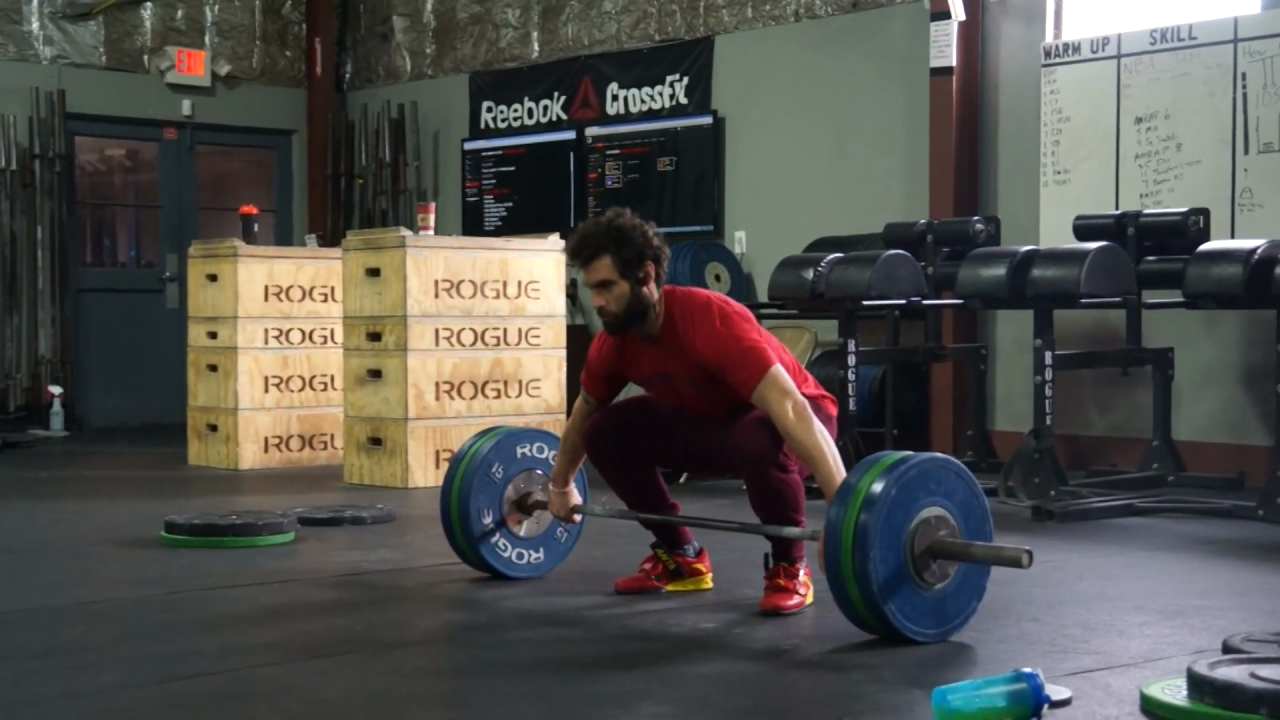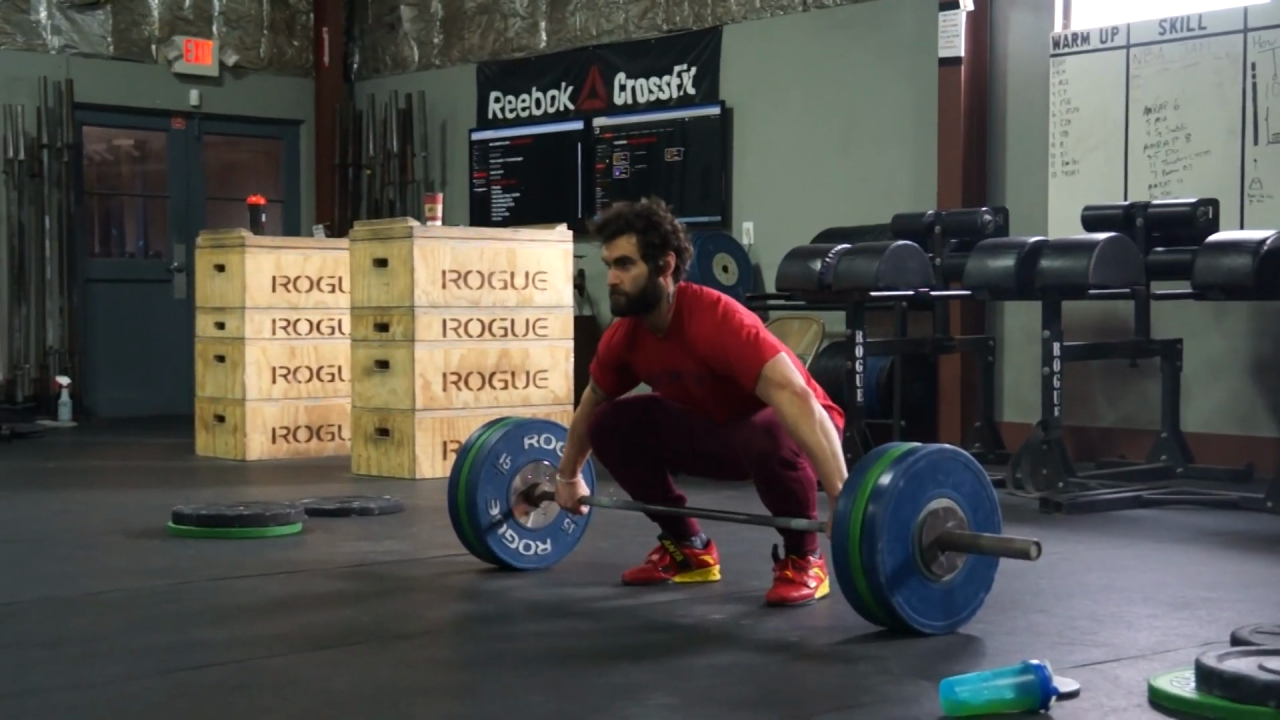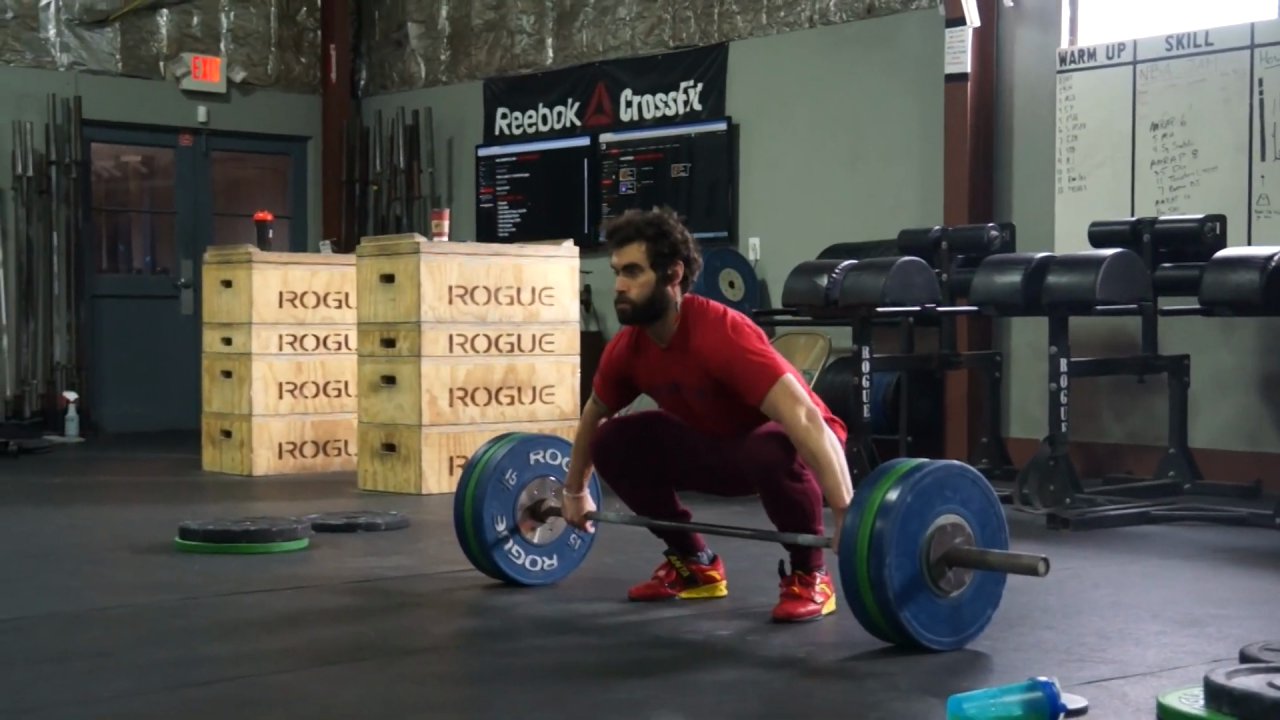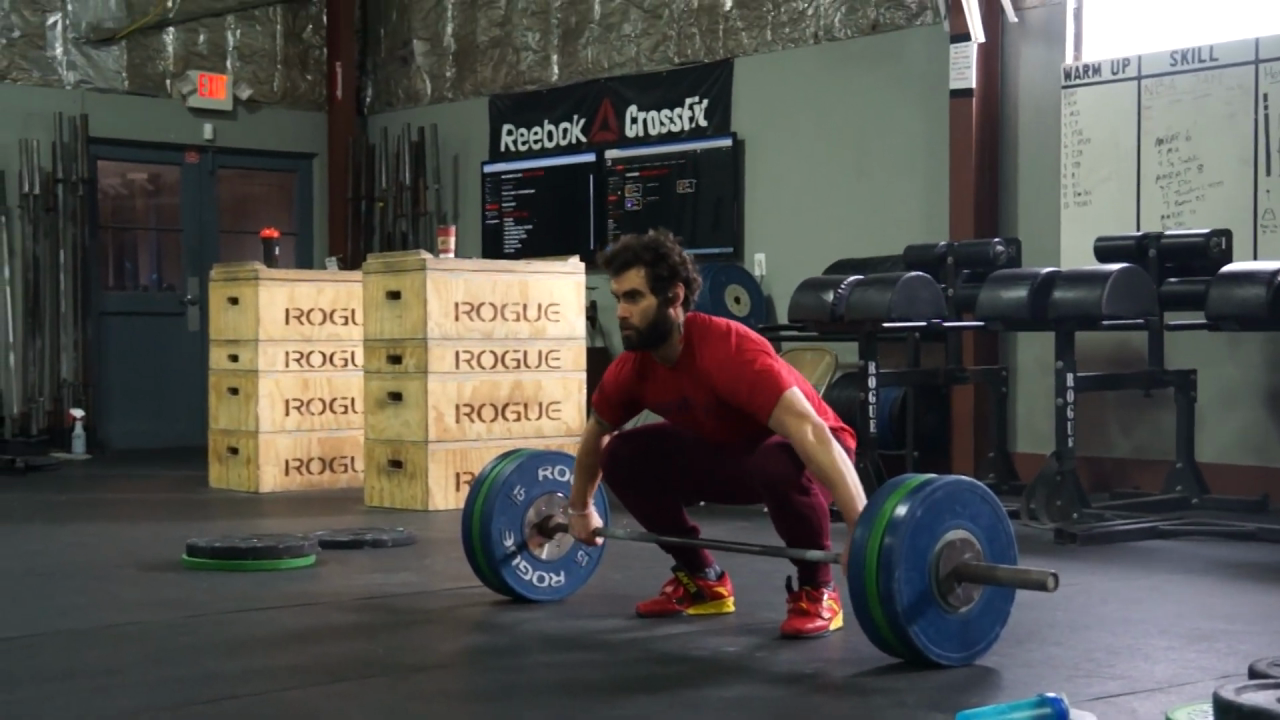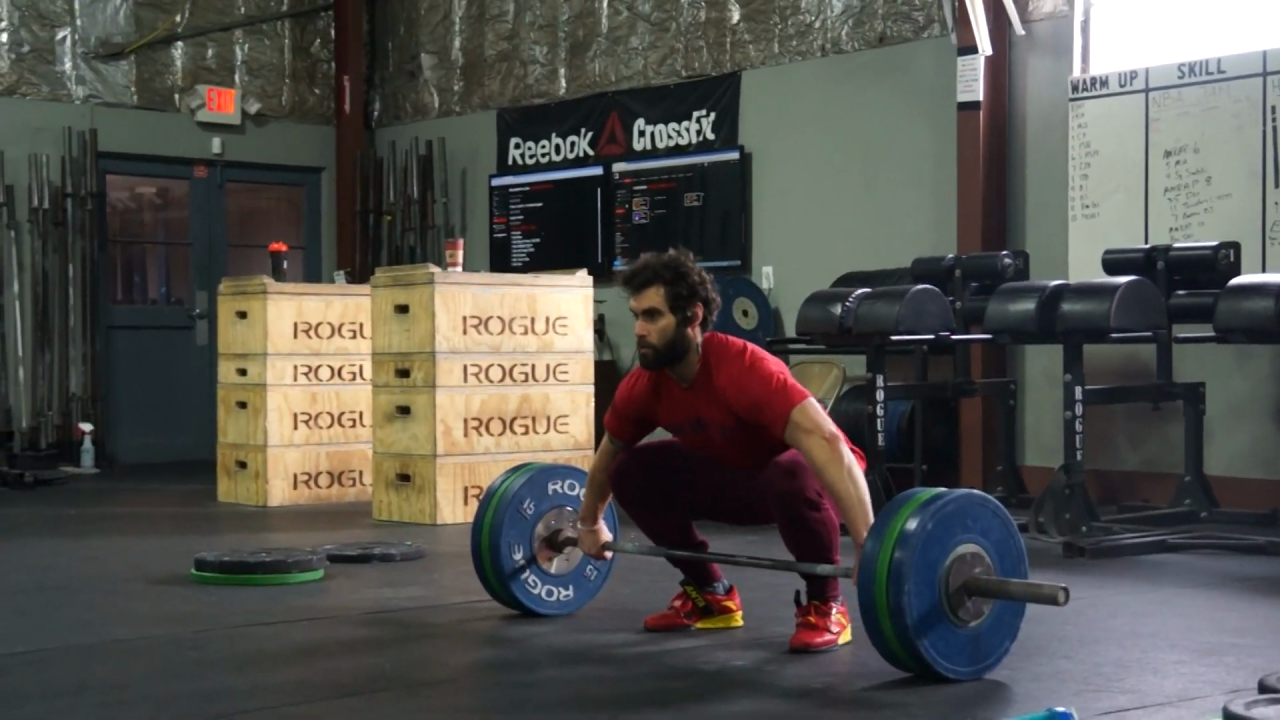
dt=0.3s
person 1, frame 1
left shoulder: (713, 323)
right shoulder: (613, 343)
left elbow: (791, 409)
right elbow: (584, 411)
right wrist: (560, 485)
left hip: (791, 416)
right hip: (710, 421)
left knee: (759, 443)
right knee: (604, 432)
left ankle: (791, 566)
right ankle: (680, 555)
person 1, frame 2
left shoulder: (716, 320)
right shoulder: (624, 336)
left elbow: (795, 400)
right elbow: (593, 402)
left wrist: (842, 498)
right wrist: (568, 477)
left hip: (796, 422)
right hip: (719, 425)
left knee: (766, 441)
right knee: (609, 425)
left ankle: (804, 559)
right ankle: (687, 547)
person 1, frame 3
left shoulder: (721, 335)
right shoulder: (627, 347)
left elbow: (803, 418)
right elbow: (595, 413)
left wrist: (848, 515)
right wrist: (575, 493)
left hip: (794, 442)
right hip: (719, 444)
left knee: (772, 452)
right knee: (612, 443)
left ankle: (809, 576)
right ankle: (693, 563)
person 1, frame 4
left shoulder: (729, 350)
right shoulder: (631, 369)
left elbow: (810, 432)
right elbow: (597, 432)
right wrist: (580, 508)
left hip: (808, 452)
right hip: (727, 454)
left knee: (780, 465)
right knee: (622, 456)
left ankle: (818, 591)
right ankle: (701, 578)
person 1, frame 5
left shoulder: (745, 370)
right shoulder: (644, 386)
left elbow: (827, 445)
right elbow: (609, 451)
left wrist: (868, 545)
right wrist: (589, 523)
left hip: (817, 470)
right hip: (737, 473)
left knee: (793, 482)
right knee: (630, 472)
left ankle: (826, 605)
right ankle: (709, 593)
